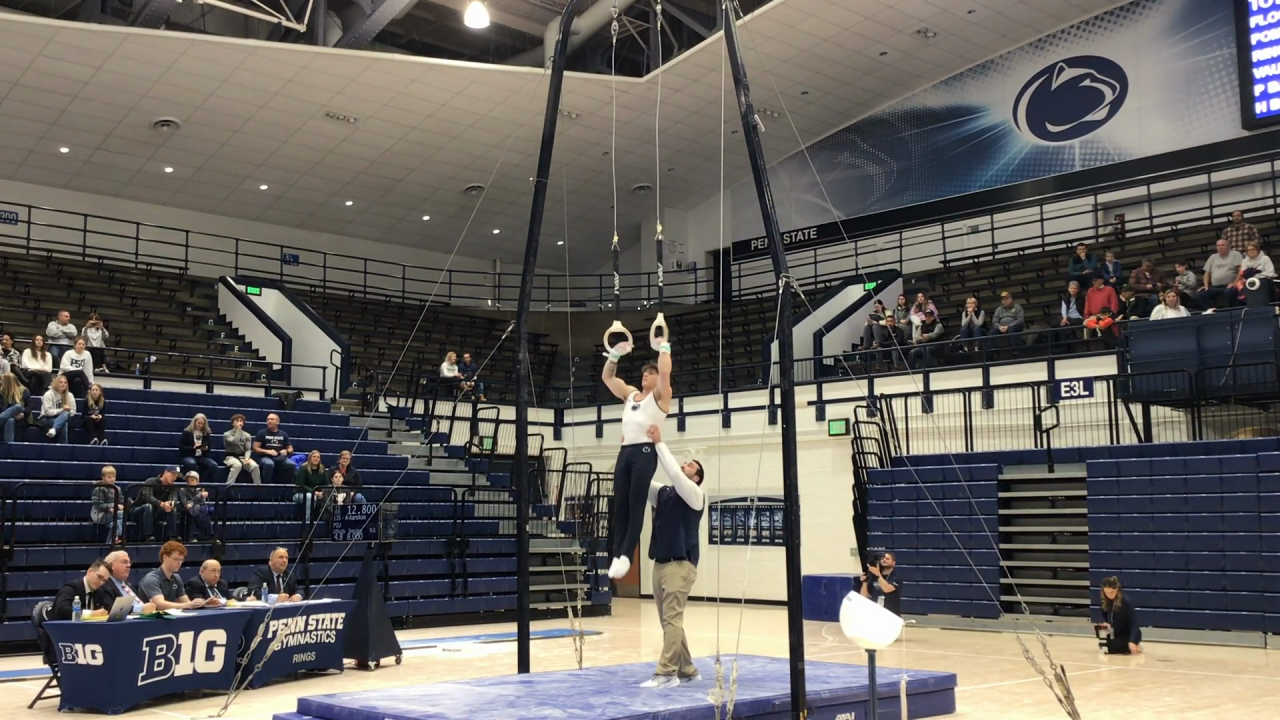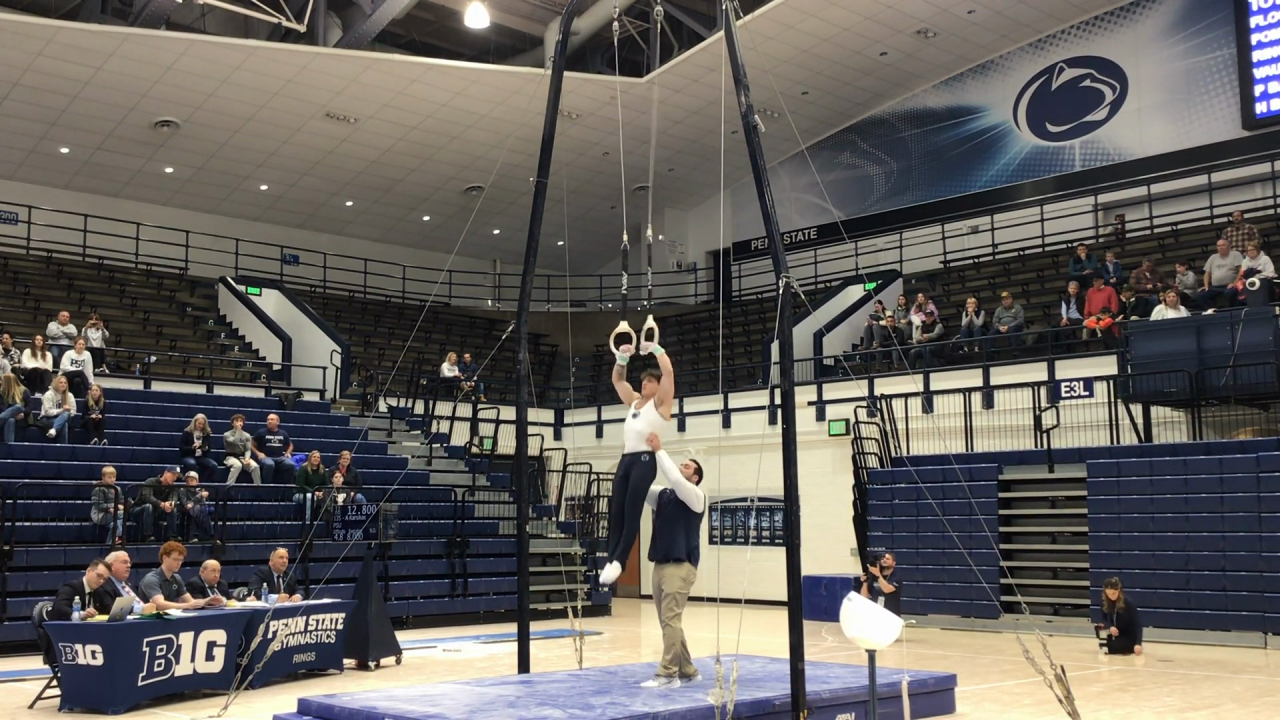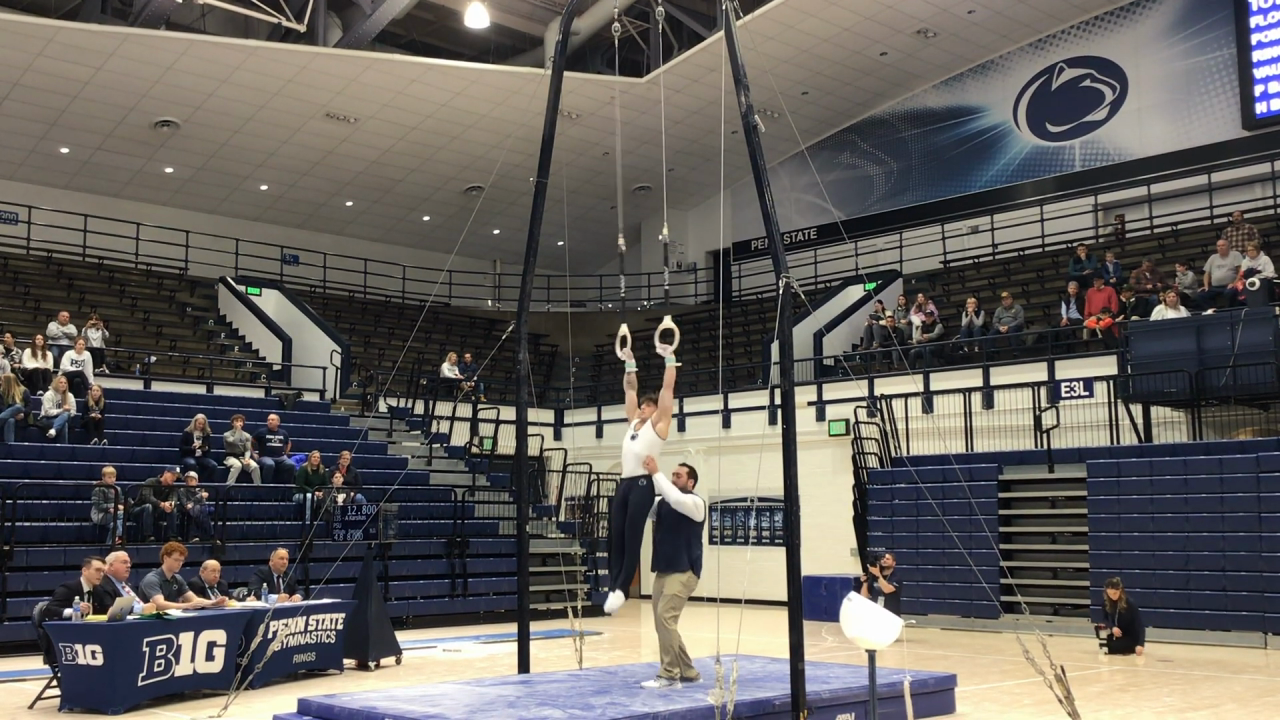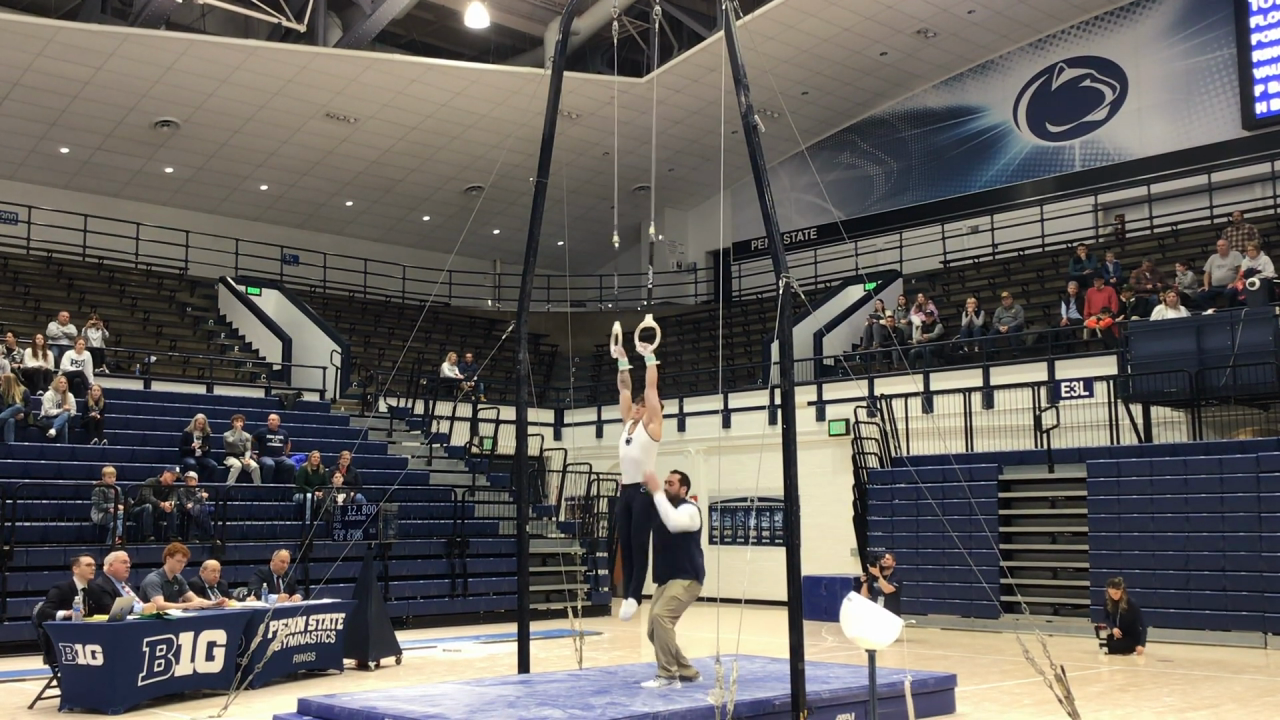
dt=0.2s
person 1, frame 1
left shoulder: (660, 395)
right shoulder: (630, 394)
left elbow: (665, 371)
right elbow: (607, 377)
left wrist: (663, 347)
right wrist: (615, 353)
left hip: (645, 452)
right hip: (625, 454)
left knee: (636, 506)
right knee: (620, 507)
left ankle: (625, 556)
right ankle: (617, 555)
person 1, frame 2
left shoulder: (661, 402)
right shoulder: (634, 401)
left elbow: (668, 372)
right elbow: (617, 380)
left wrist: (655, 349)
right wrist: (622, 357)
left hip: (644, 460)
right hip: (626, 461)
left knee: (632, 513)
right knee: (616, 513)
left ankle: (618, 561)
right ankle: (610, 560)
person 1, frame 3
left shoulder: (659, 423)
right shoulder: (634, 421)
left elbow: (668, 387)
right elbow: (630, 389)
left wrist: (670, 358)
right wrist: (629, 363)
left hip: (642, 485)
right hip: (623, 485)
left knee: (632, 539)
right knee: (615, 538)
left ankle: (621, 589)
right ankle: (614, 586)
person 1, frame 4
left shoulder: (651, 424)
right shoulder: (629, 422)
left elbow: (651, 388)
right elbow: (624, 388)
left wrist: (649, 357)
right wrist: (622, 361)
left hip: (643, 491)
right hip: (625, 492)
left knee: (639, 545)
right knee: (625, 546)
left ankle: (633, 596)
right ankle: (627, 595)
person 2, frame 1
left shoulder: (694, 494)
right shoulder: (663, 492)
left elbow: (674, 474)
left wrist: (659, 443)
left hip: (680, 564)
right hip: (660, 564)
left knee: (672, 619)
right knee: (669, 620)
left ankle: (666, 673)
right ankle: (686, 669)
person 2, frame 2
left shoulder: (695, 495)
right shoulder: (662, 495)
left elbow: (675, 480)
left wrist: (659, 451)
left hip: (680, 565)
right hip: (661, 564)
left knee: (671, 620)
right knee: (668, 622)
left ankle: (667, 674)
right ankle: (687, 670)
person 2, frame 3
left shoulder: (695, 503)
right shoulder: (661, 504)
left elbow: (675, 498)
left wrist: (656, 473)
left hip: (683, 572)
right hip: (663, 572)
left knee: (665, 619)
right knee: (663, 624)
left ankle: (668, 676)
right ankle: (688, 672)
person 2, frame 4
left shoulder: (689, 511)
right shoulder: (659, 511)
left elbow: (674, 523)
left wrist: (656, 493)
left hip: (686, 579)
right hip: (665, 579)
left knee: (661, 617)
right knee: (655, 630)
left ankle: (667, 675)
right ankle: (686, 671)
